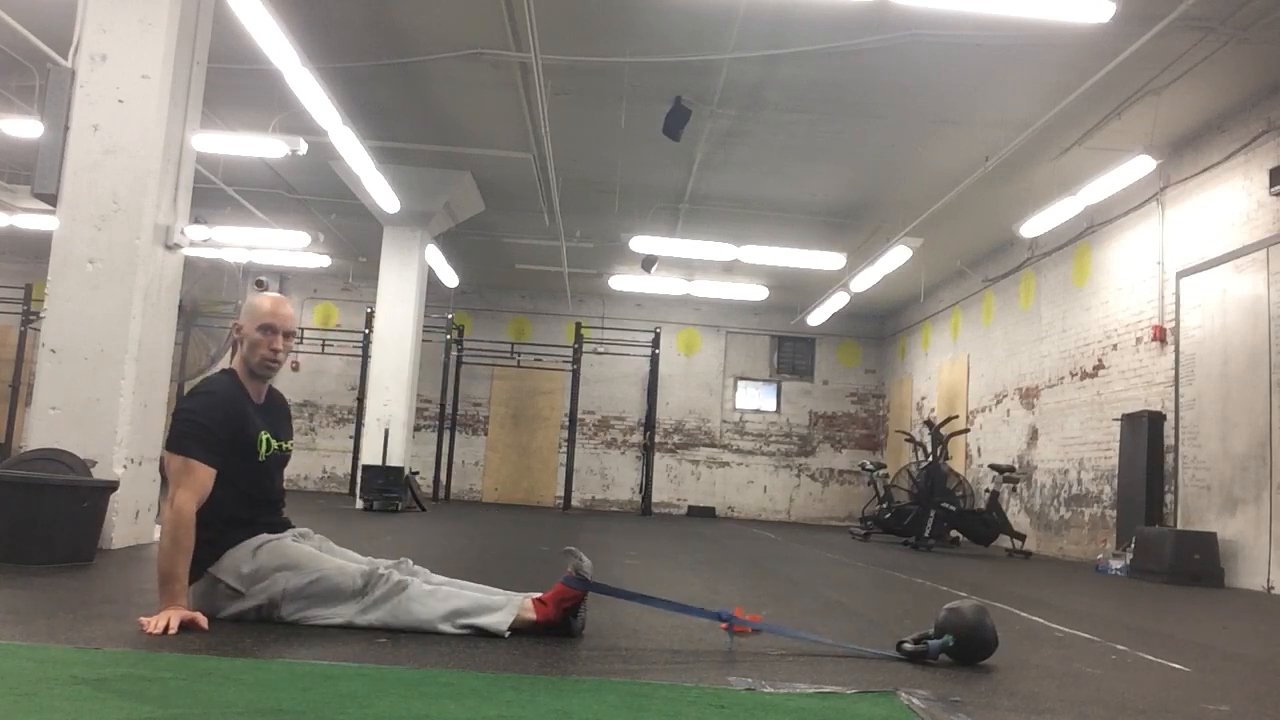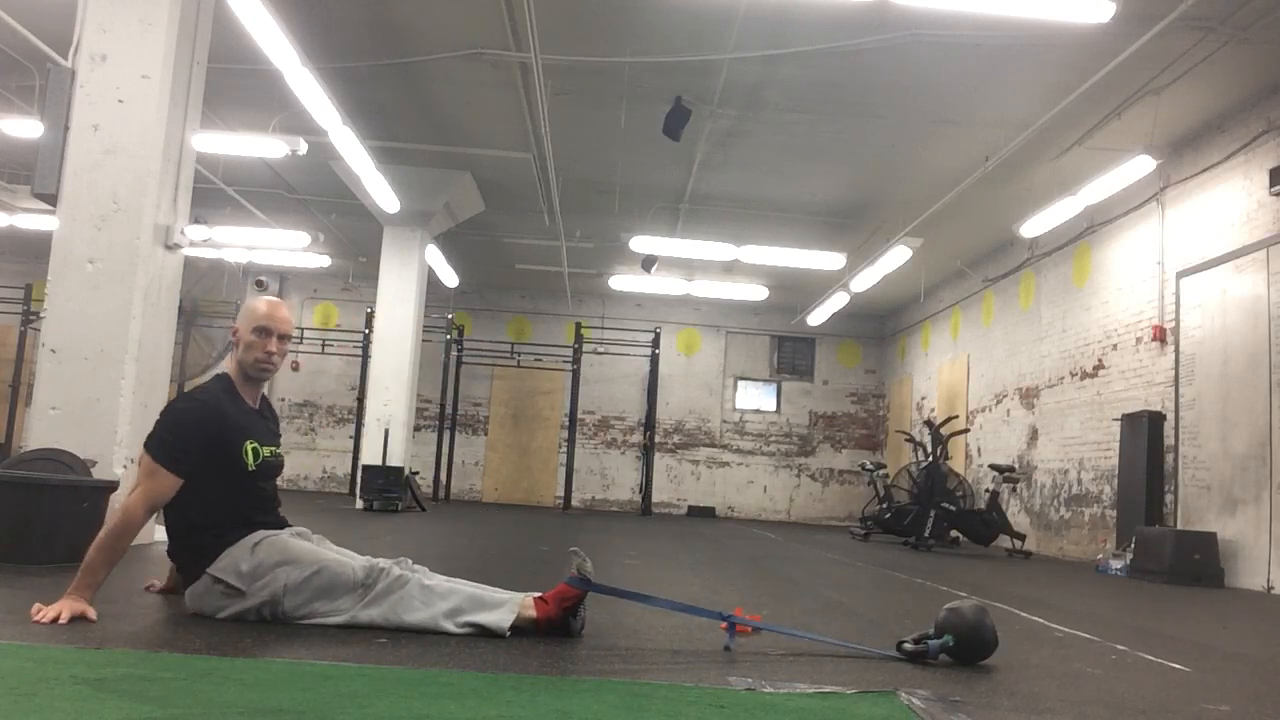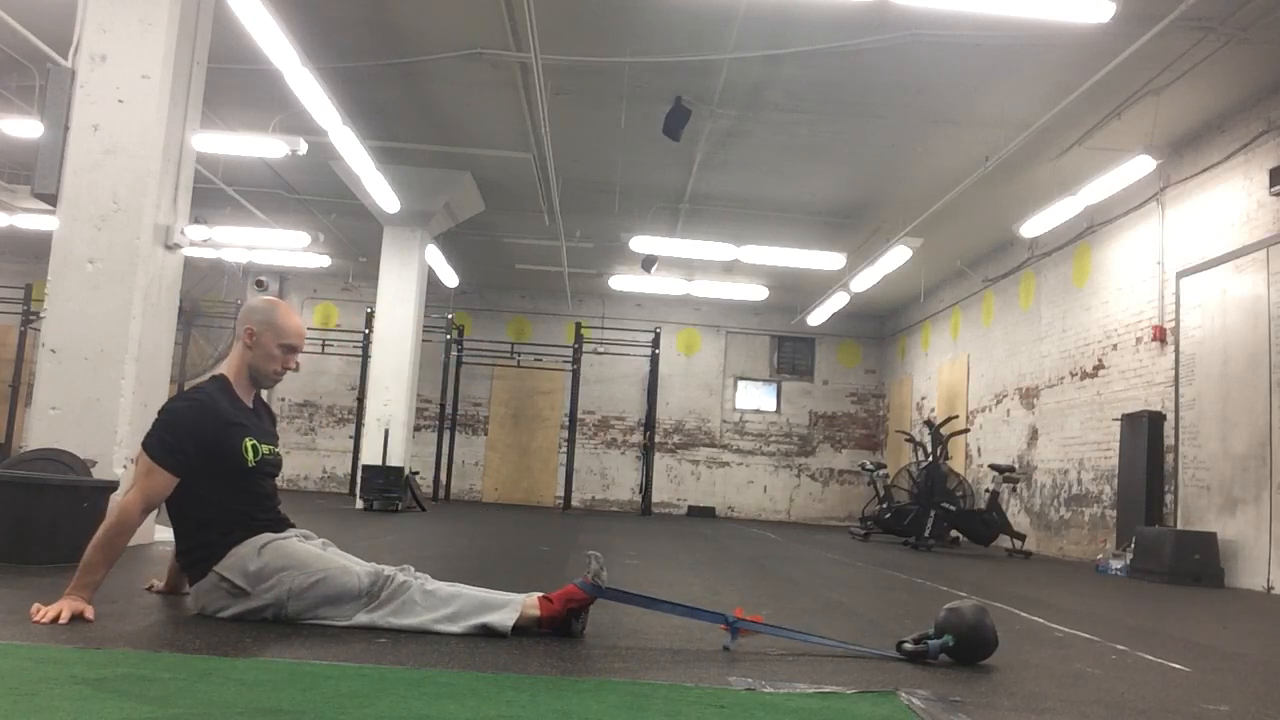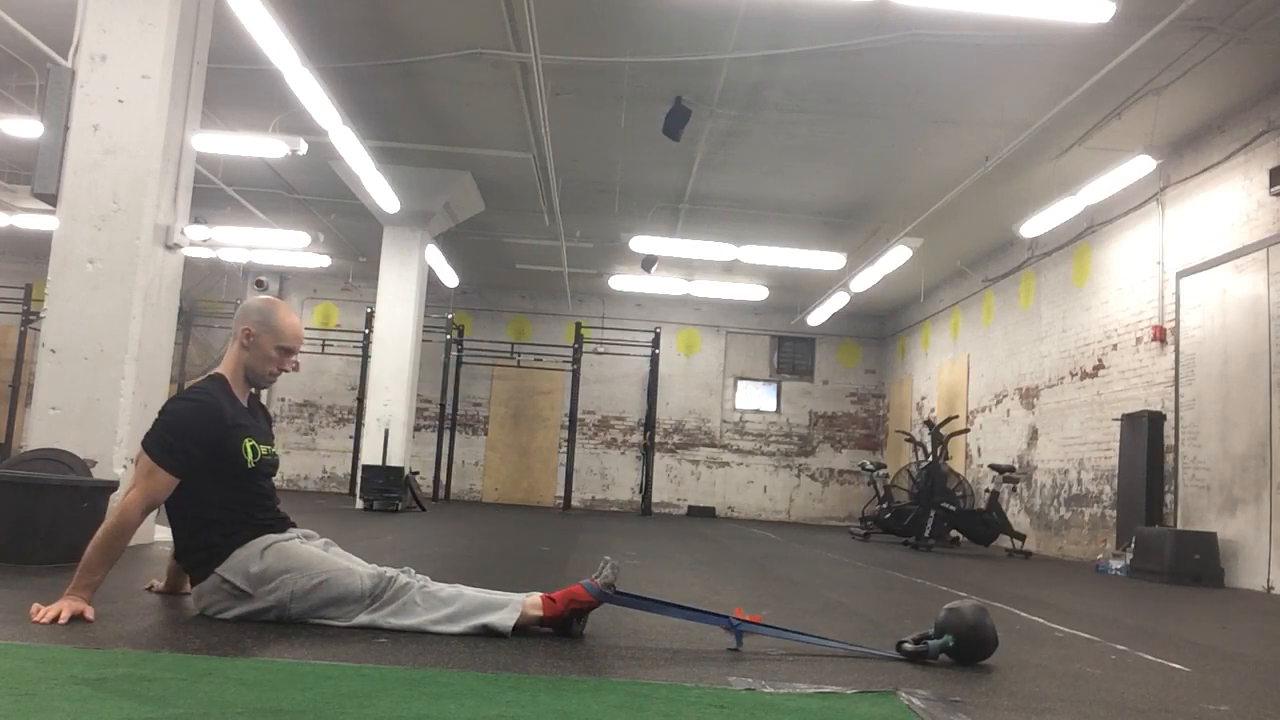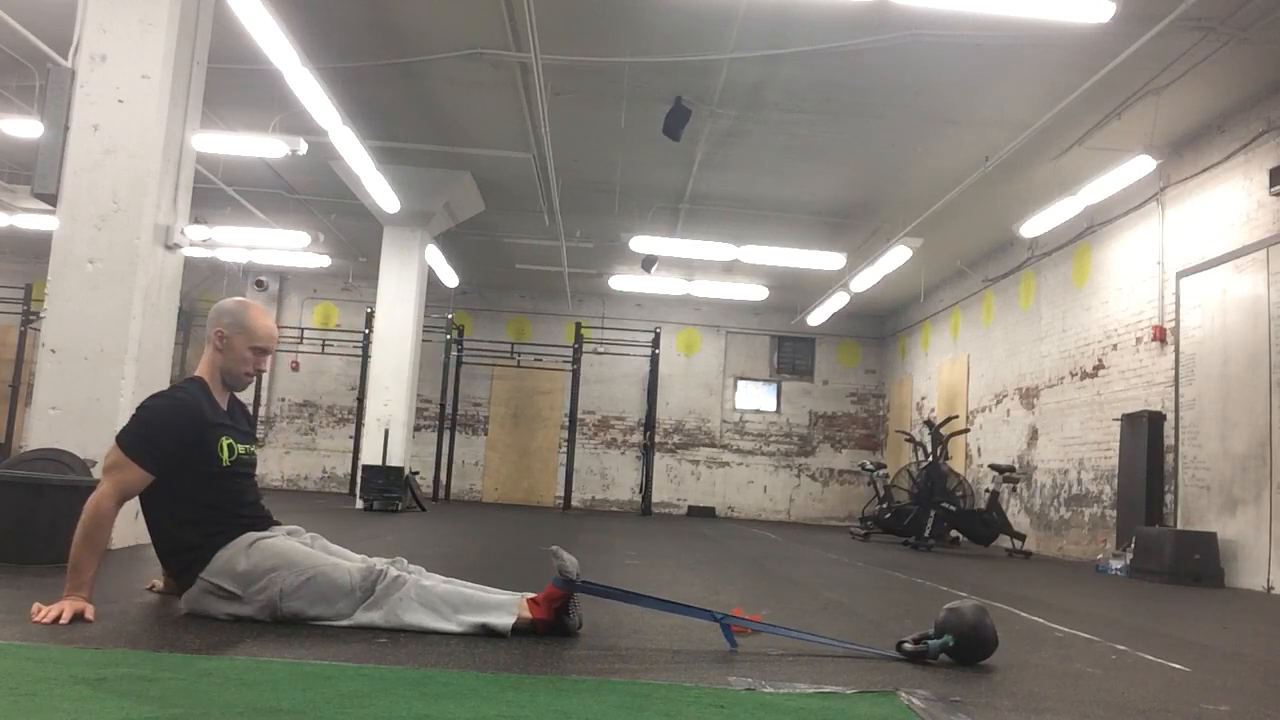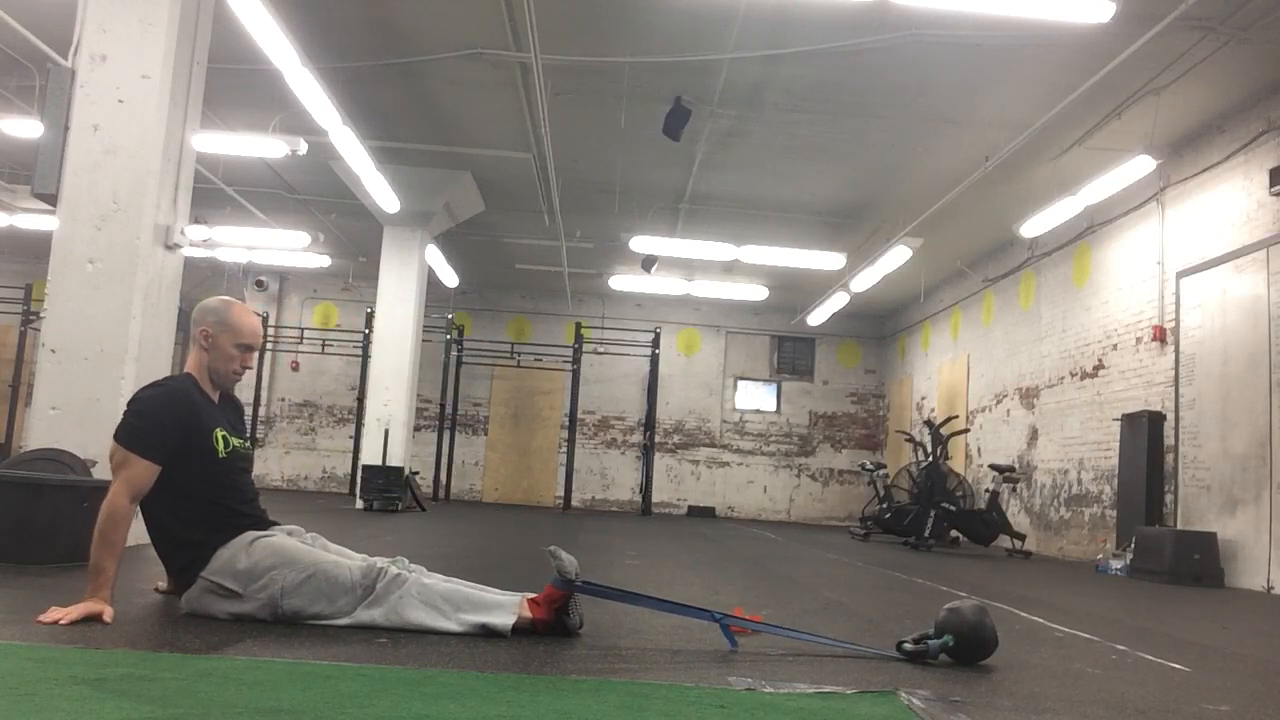
dt=0.5s
person 1, frame 1
left shoulder: (276, 406)
right shoulder: (210, 404)
right elbow: (183, 504)
right wrist: (173, 602)
left hip: (278, 540)
right hip: (229, 565)
left knee: (393, 574)
right knee: (372, 590)
left ankle: (534, 608)
right ankle: (536, 614)
person 1, frame 2
left shoulder: (264, 414)
right shoulder: (198, 411)
right elbow: (139, 507)
left wrist: (177, 579)
right wrist: (79, 593)
left hip: (277, 544)
right hip: (230, 568)
left knee: (390, 575)
right knee: (378, 585)
left ankle: (532, 609)
right ankle: (535, 611)
person 1, frame 3
left shoulder: (260, 413)
right shoulder: (195, 411)
right elbow: (135, 505)
left wrist: (176, 579)
right wrist: (77, 594)
left hip: (284, 544)
right hip: (236, 568)
left knee: (390, 582)
right knee: (382, 591)
left ankle: (536, 608)
right ankle: (541, 611)
person 1, frame 4
left shoulder: (255, 411)
right shoulder: (196, 410)
right elbow: (136, 504)
left wrist: (175, 580)
right wrist: (77, 594)
left hip: (287, 544)
right hip: (238, 568)
left knee: (395, 585)
right knee: (386, 594)
left ankle: (541, 607)
right ankle: (545, 608)
person 1, frame 5
left shoulder: (235, 411)
right shoulder: (174, 410)
right elbow: (107, 497)
left wrist: (177, 577)
right wrist: (75, 593)
left hip: (271, 539)
right hip: (225, 566)
left knee: (389, 575)
right knee: (377, 588)
left ankle: (530, 607)
right ankle: (533, 613)
person 1, frame 6
left shoulder: (228, 406)
right shoulder: (163, 403)
right elbow: (123, 497)
left wrist: (181, 577)
right wrist: (97, 595)
left hip: (269, 539)
right hip: (224, 565)
left knee: (391, 573)
right knee: (377, 587)
left ankle: (530, 607)
right ankle: (532, 612)
